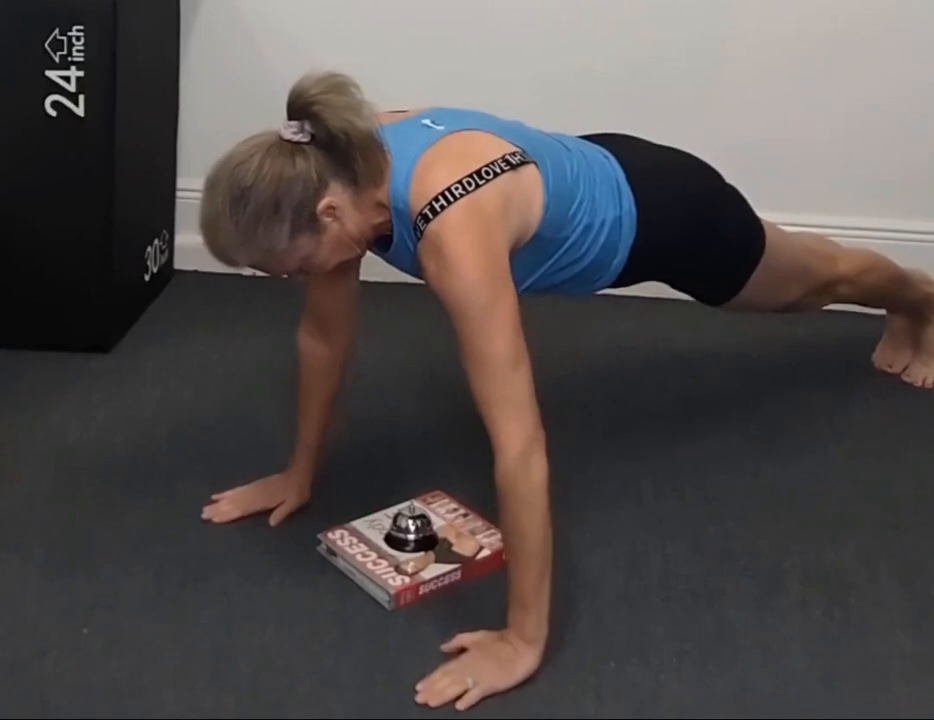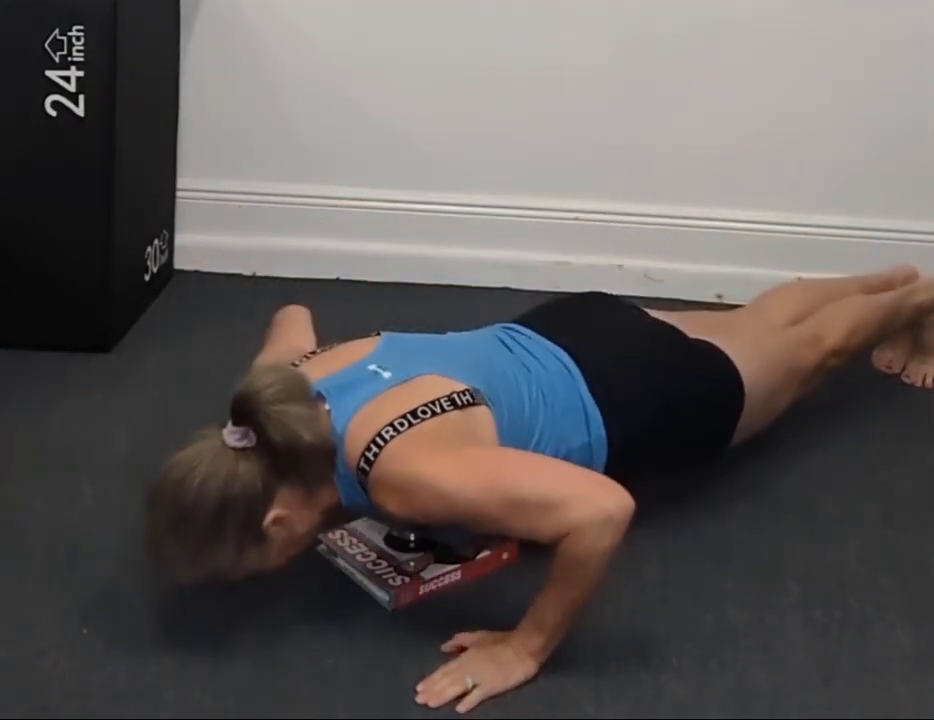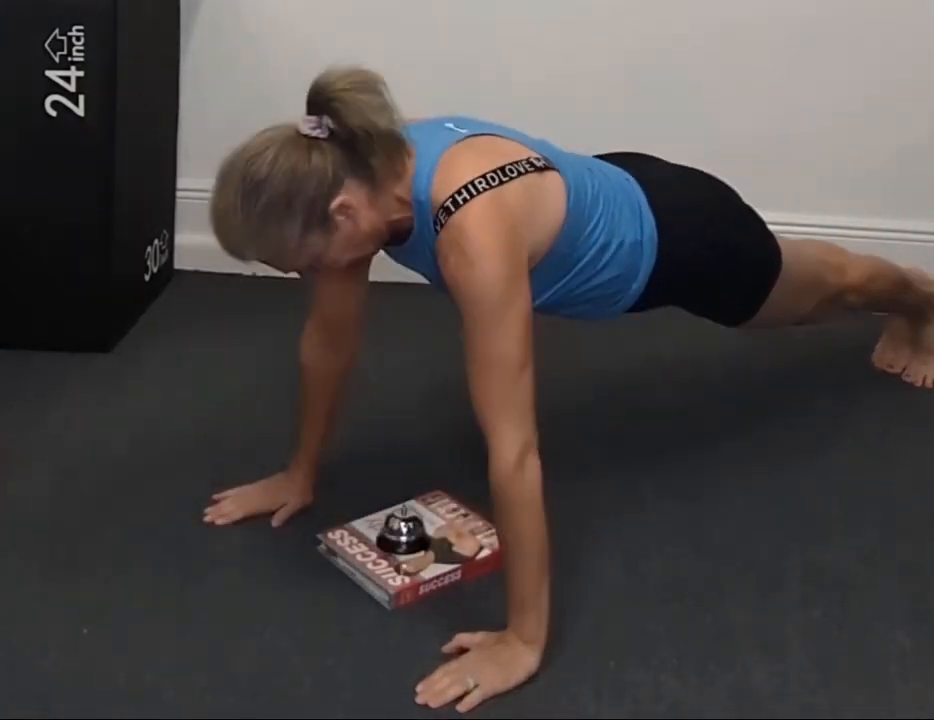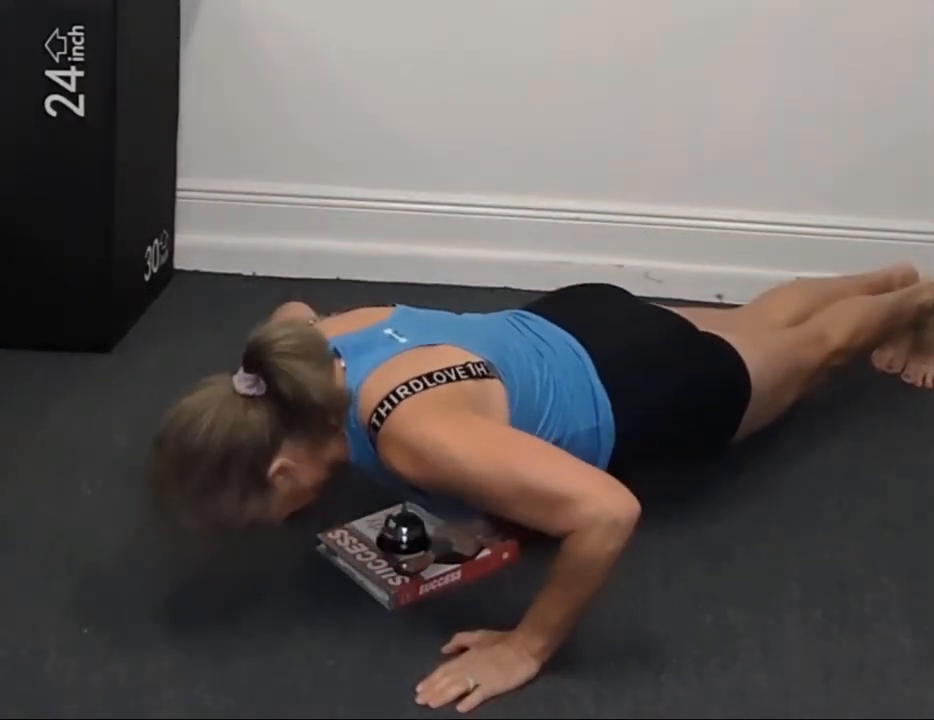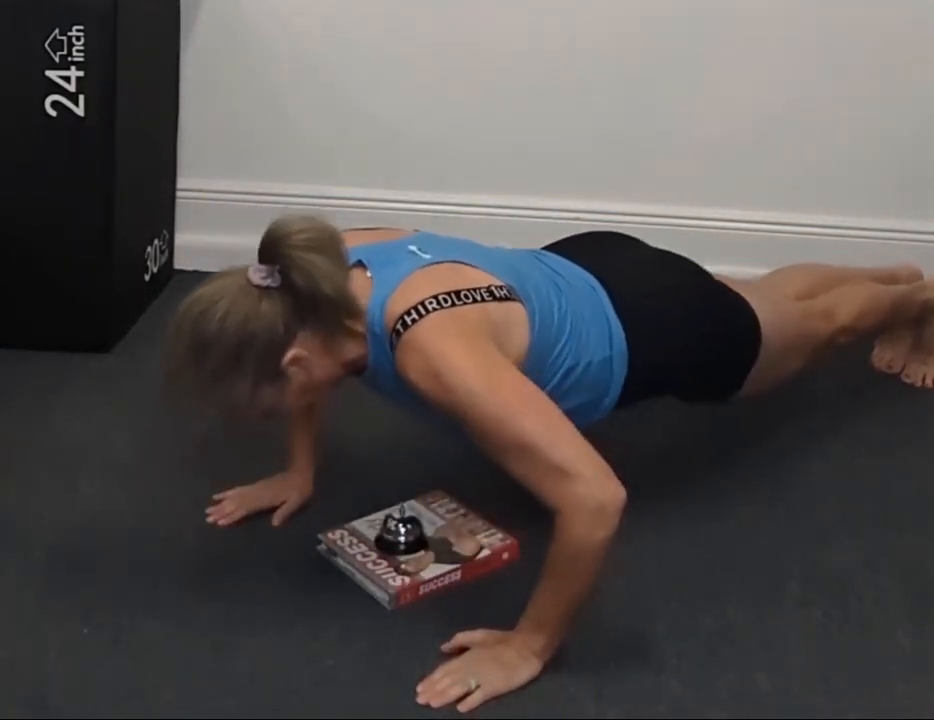
dt=1s
person 1, frame 1
left shoulder: (453, 232)
right shoulder: (338, 167)
left elbow: (520, 447)
right elbow: (323, 334)
left wrist: (523, 640)
right wrist: (298, 475)
left hip: (661, 213)
right hip: (597, 184)
left knee: (814, 279)
right knee: (795, 296)
person 1, frame 2
left shoulder: (400, 472)
right shoulder: (290, 392)
left elbow: (604, 509)
right elbow: (293, 313)
left wrist: (526, 647)
right wrist: (282, 468)
left hip: (631, 399)
right hip: (556, 339)
left knee: (807, 347)
right knee: (752, 320)
person 1, frame 3
left shoulder: (473, 229)
right shoulder: (361, 168)
left elbow: (513, 447)
right elbow: (328, 336)
left wrist: (524, 641)
right wrist: (300, 476)
left hip: (678, 237)
right hip: (615, 202)
left knee: (827, 288)
right knee: (810, 299)
person 1, frame 4
left shoulder: (412, 435)
right shoulder: (306, 350)
left elbow: (609, 512)
left wrist: (527, 647)
right wrist: (297, 456)
left hip: (643, 393)
right hip: (572, 328)
left knee: (812, 346)
right knee: (755, 320)
person 1, frame 5
left shoulder: (433, 353)
right shoulder: (328, 270)
left elbow: (597, 498)
right elbow: (306, 338)
left wrist: (529, 646)
right wrist: (301, 471)
left hip: (651, 332)
right hip: (581, 276)
left knee: (819, 321)
right knee: (771, 294)
